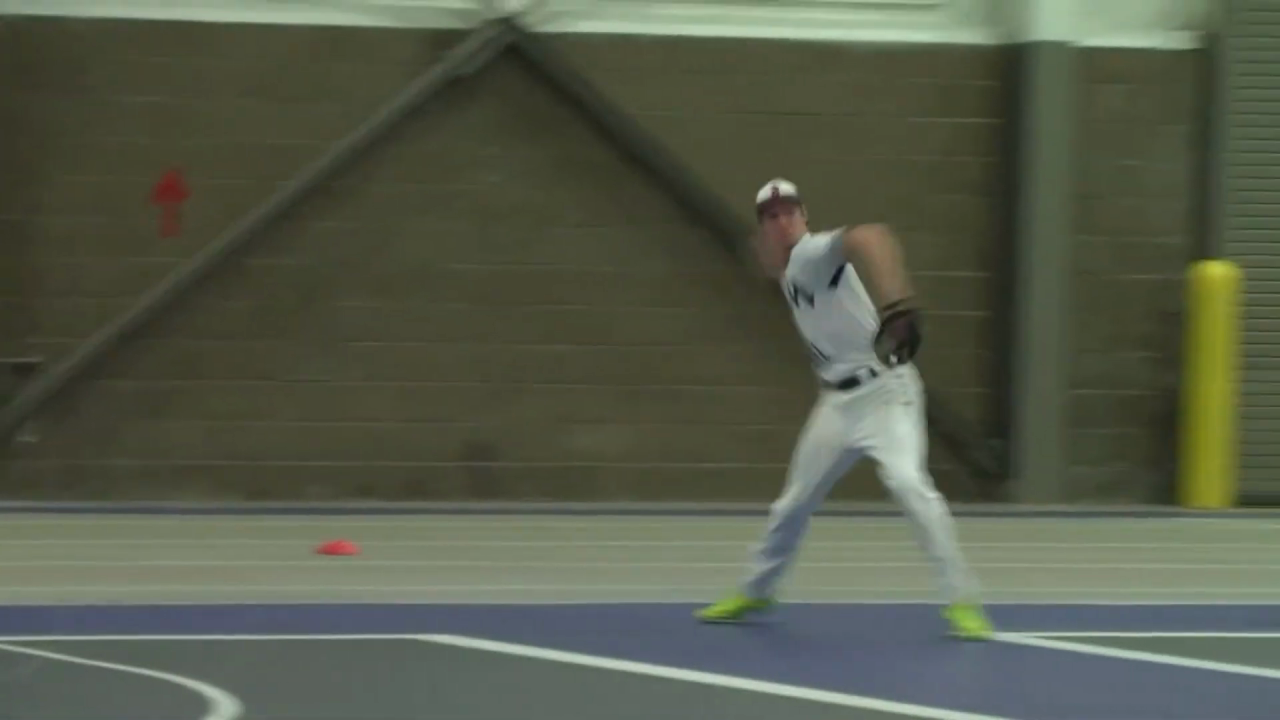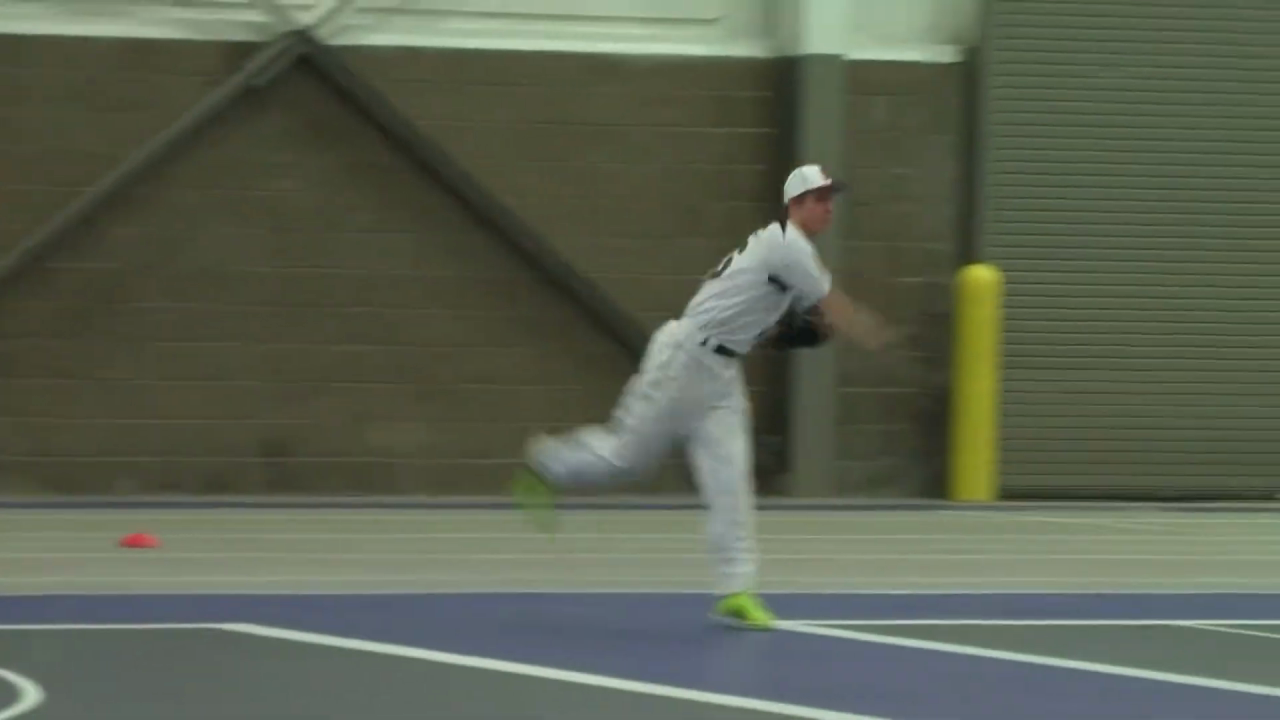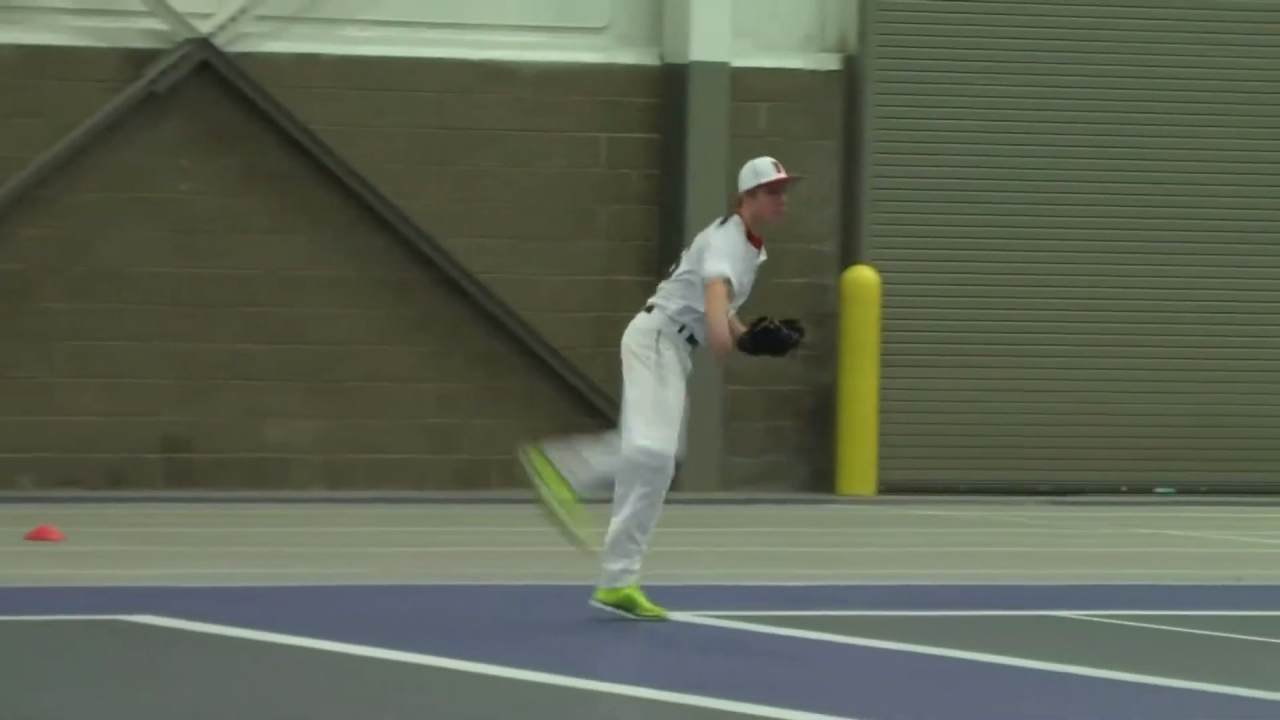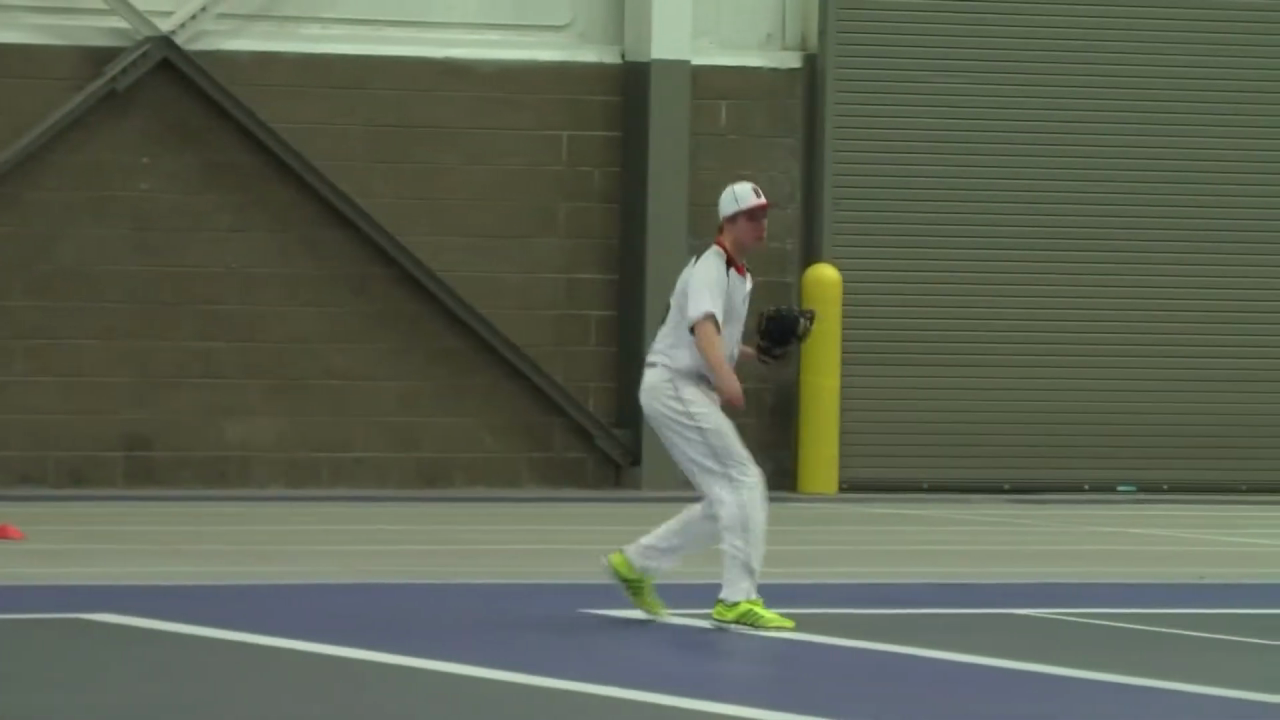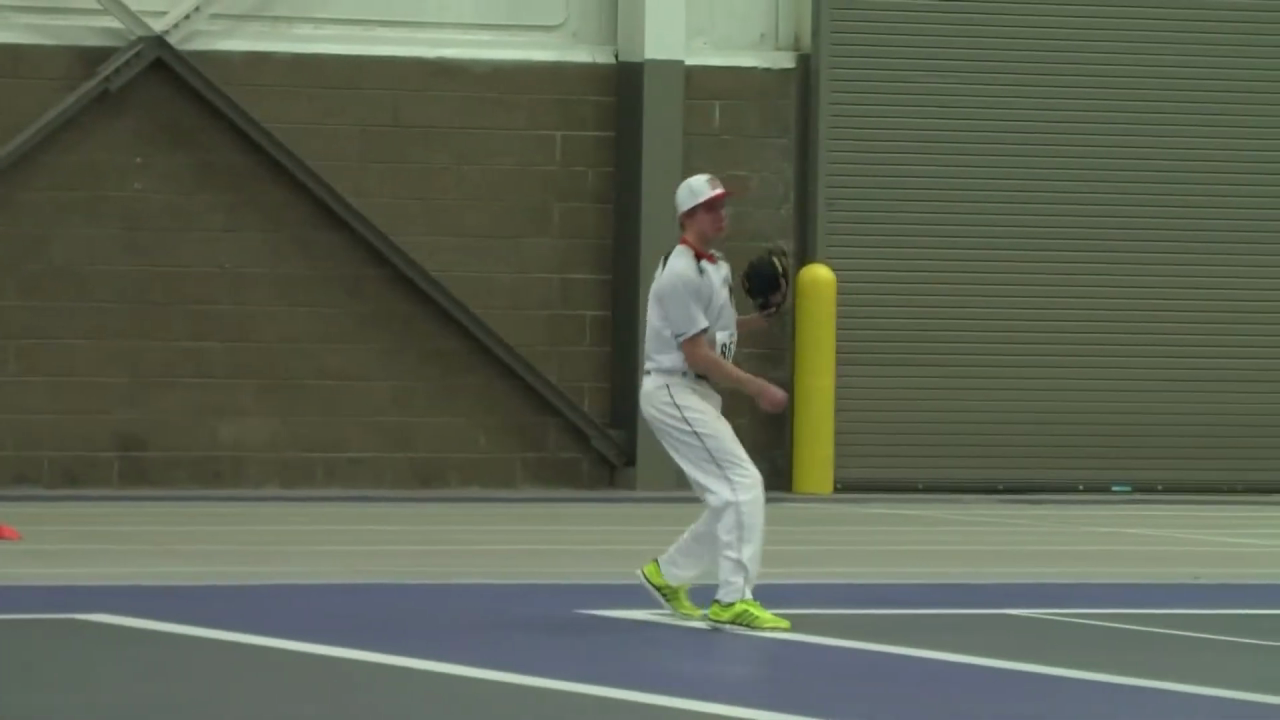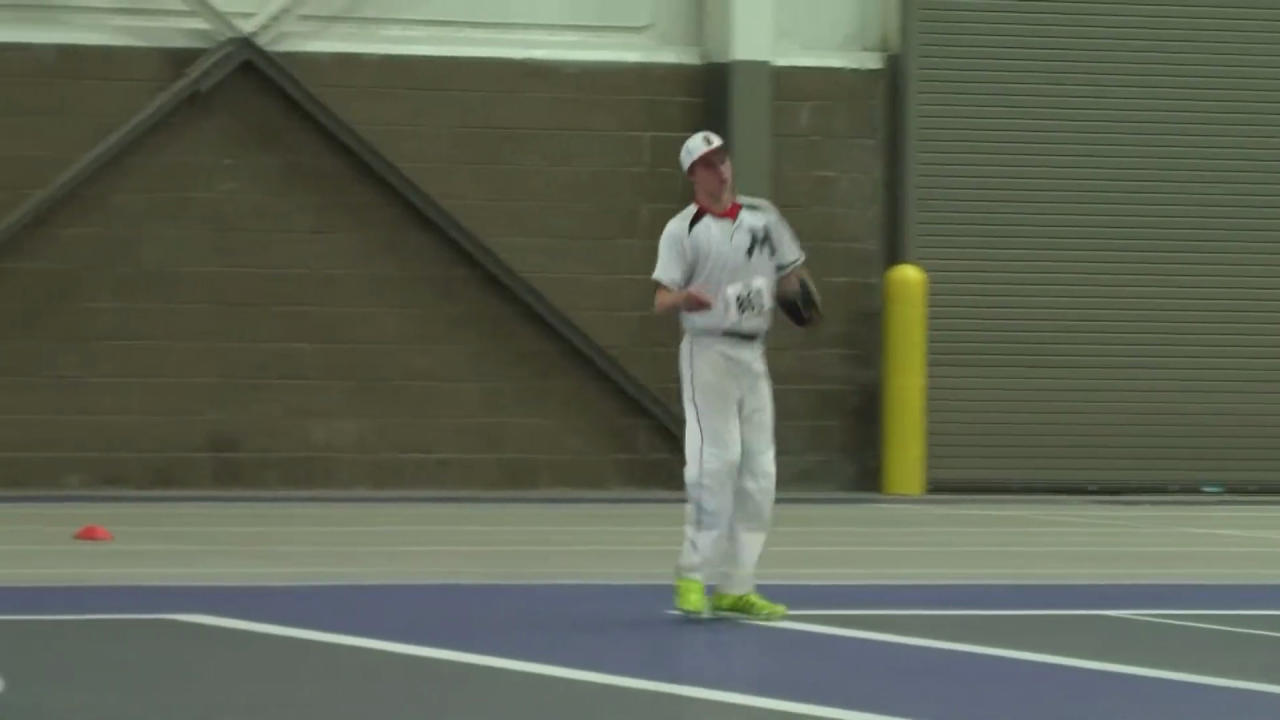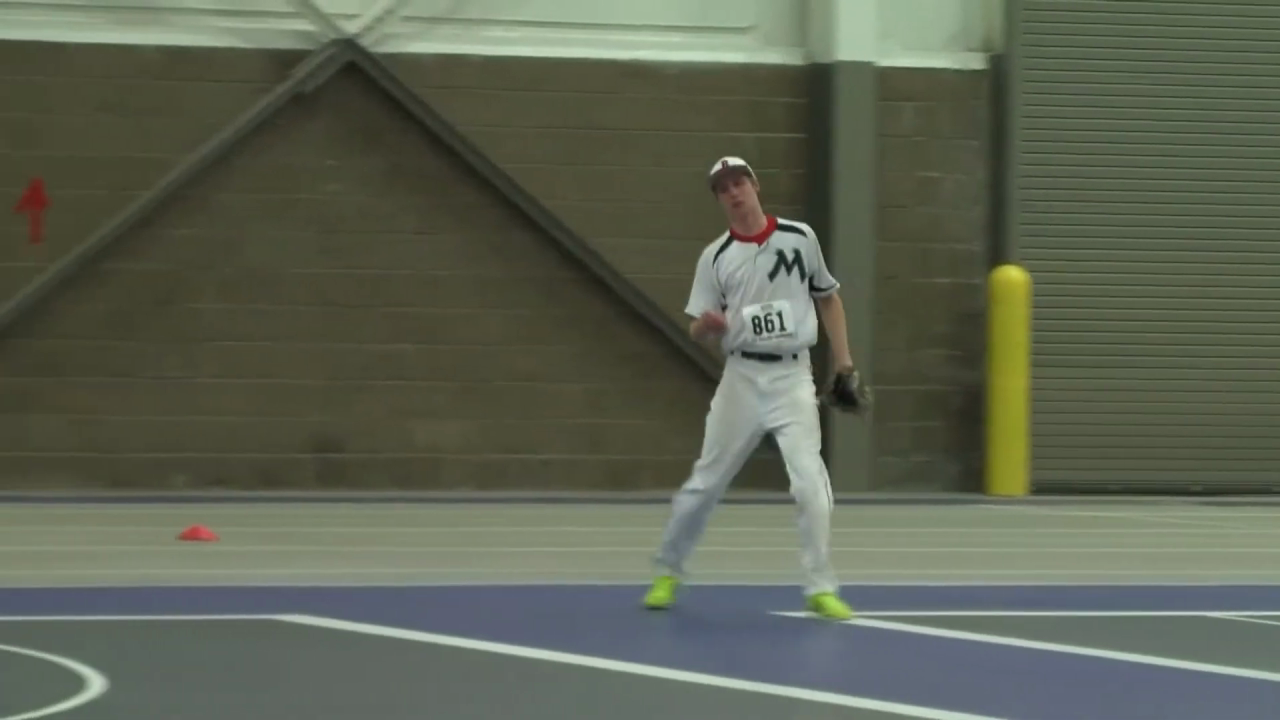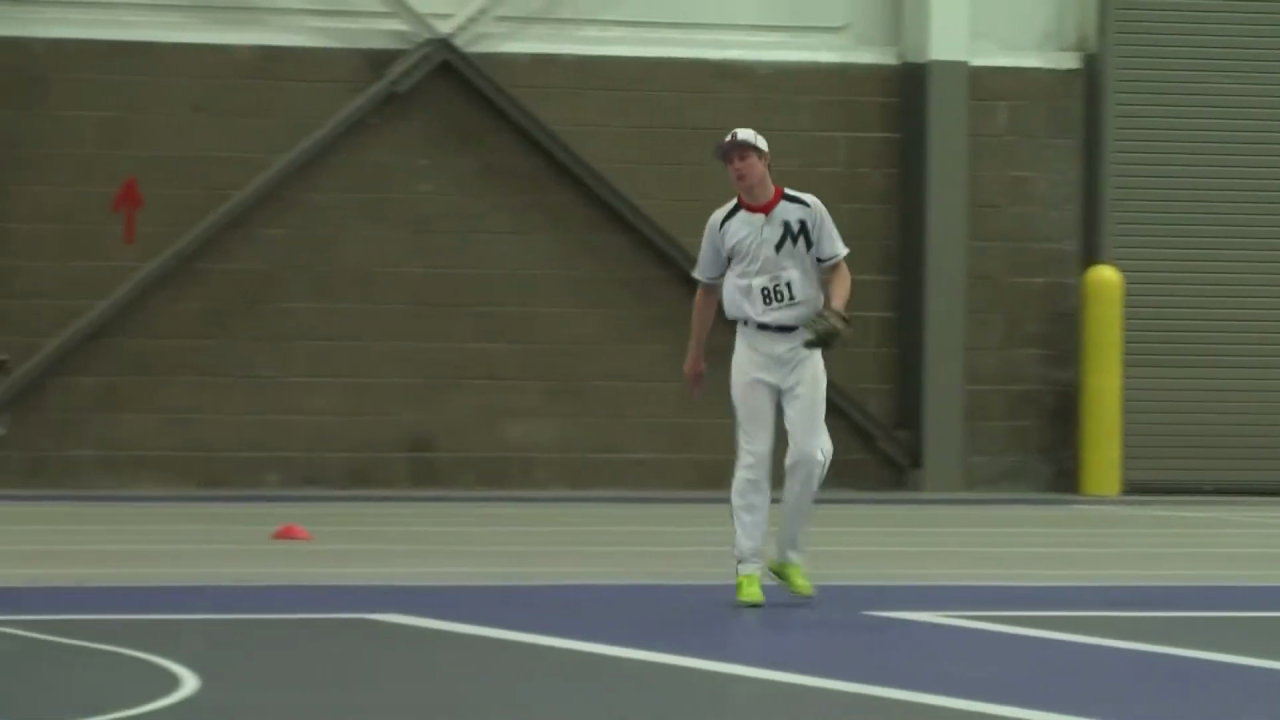
dt=0.3s
person 1, frame 1
left shoulder: (813, 252)
right shoulder: (796, 269)
left elbow: (870, 236)
left wrist: (898, 301)
left hip: (885, 392)
right hip: (839, 400)
left knee: (912, 489)
right knee: (794, 505)
left ankle: (961, 603)
right ankle: (756, 594)
person 1, frame 2
left shoulder: (769, 246)
right shoulder: (787, 242)
left elbow: (720, 287)
right elbow: (834, 313)
left wrist: (774, 312)
right wrist: (875, 333)
left hip: (717, 364)
right hip: (685, 355)
left knee: (730, 482)
right knee: (629, 453)
left ankle: (737, 593)
right ankle: (549, 463)
person 1, frame 3
left shoulder: (750, 246)
right shoulder: (726, 237)
right elbow: (714, 286)
left wrist: (741, 333)
right wrist: (717, 328)
left hip: (675, 352)
right hip: (655, 338)
left knee: (652, 475)
right knee: (651, 447)
left ankle: (617, 583)
right ankle: (557, 464)
person 1, frame 4
left shoulder: (739, 276)
right shoulder: (709, 274)
right elbow: (705, 335)
left wrist: (756, 351)
right wrist: (726, 380)
left hip: (690, 393)
right hip: (674, 390)
left knee: (725, 498)
right knee: (744, 486)
left ankle: (635, 561)
right ankle: (738, 601)
person 1, frame 5
left shoulder: (716, 265)
right shoulder: (680, 273)
left elbow: (720, 331)
right elbow: (698, 354)
left wrist: (759, 316)
right wrist: (759, 388)
left hip: (697, 394)
right hip: (673, 394)
left knee: (736, 495)
right knee: (743, 486)
left ankle: (666, 573)
right ankle: (733, 600)
person 1, frame 6
left shoulder: (764, 217)
right shoulder: (681, 230)
left elbow: (792, 272)
right elbow: (662, 302)
right wrist: (685, 300)
left hip: (753, 356)
right hip: (708, 353)
left knee: (760, 475)
right knee: (715, 465)
left ankle: (736, 586)
right ankle: (692, 574)
person 1, frame 7
left shoulder: (800, 237)
right shoulder: (715, 256)
left elbow: (828, 297)
right elbow: (698, 331)
left wrist: (844, 359)
right wrist: (706, 324)
left hip: (792, 376)
right hip: (741, 377)
left knee: (810, 481)
right knee: (705, 483)
left ankle: (821, 588)
right ankle: (668, 571)
person 1, frame 8
left shoulder: (807, 208)
right shoulder: (722, 222)
left elbow: (839, 268)
right elbow: (708, 288)
left wrist: (836, 308)
right wrist: (693, 353)
left hip: (805, 345)
right hip: (753, 346)
left knee: (813, 453)
right knee: (755, 460)
left ankle: (788, 556)
right ankle: (749, 569)
